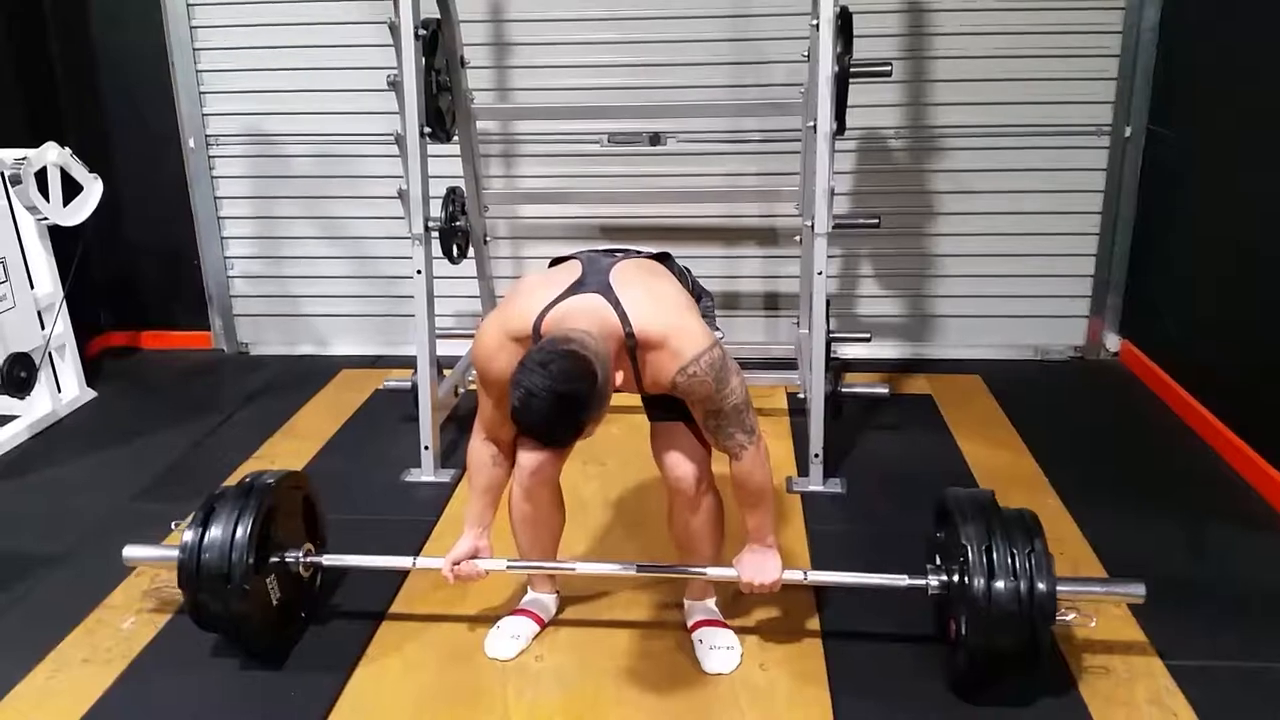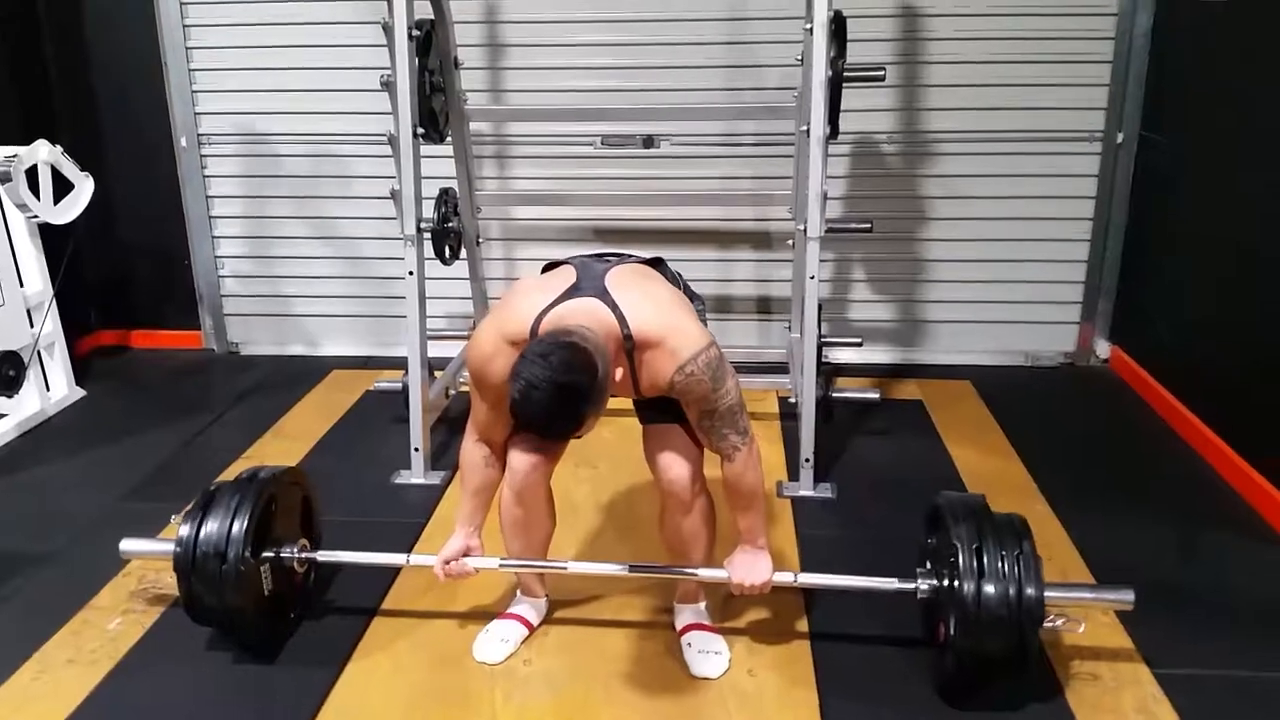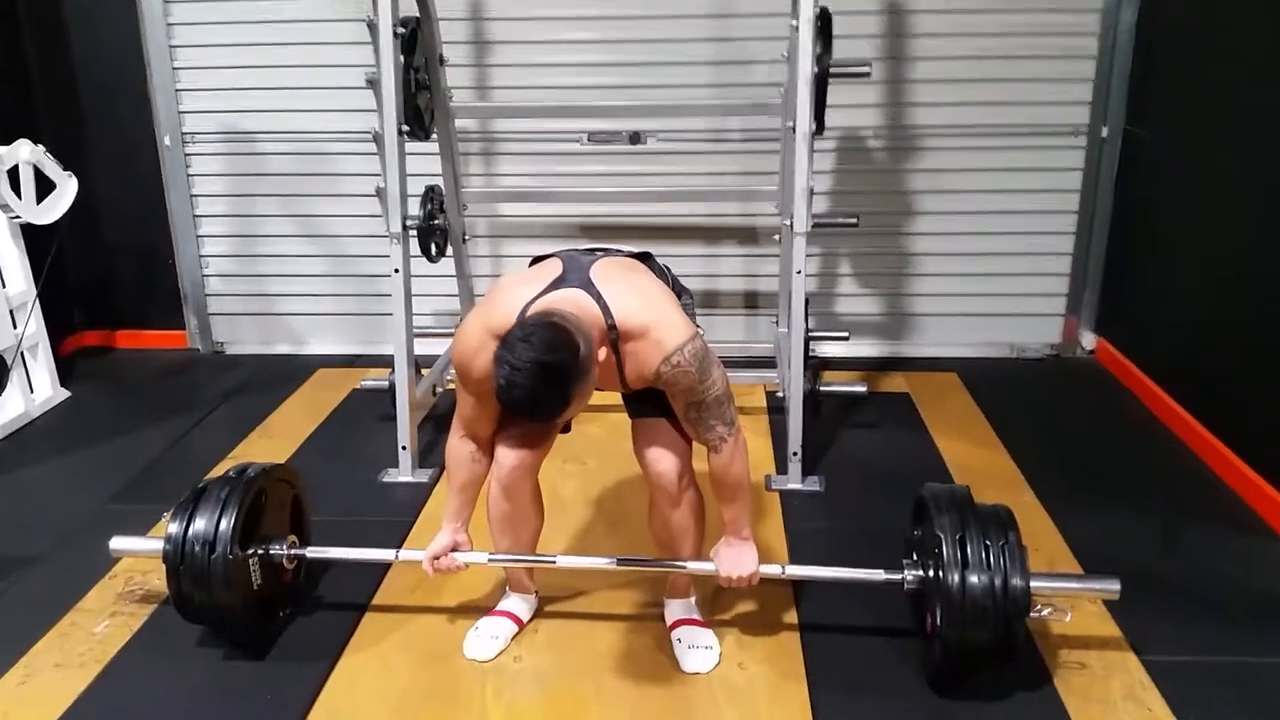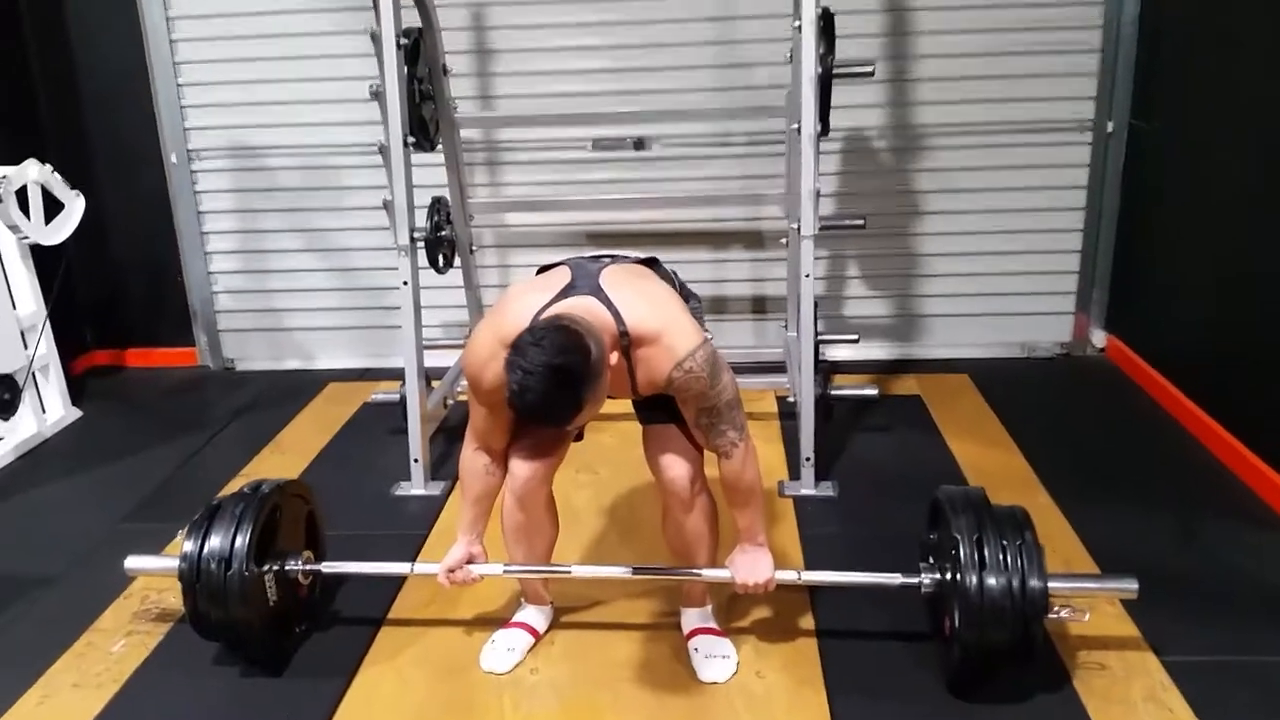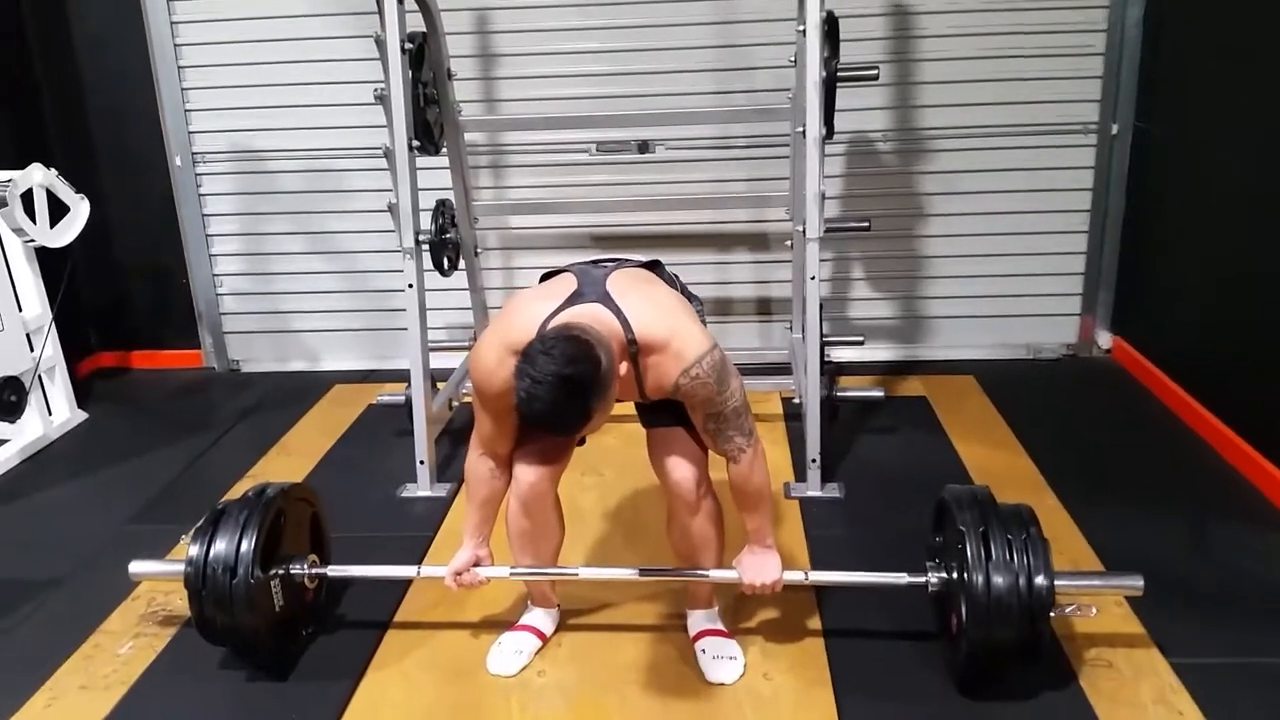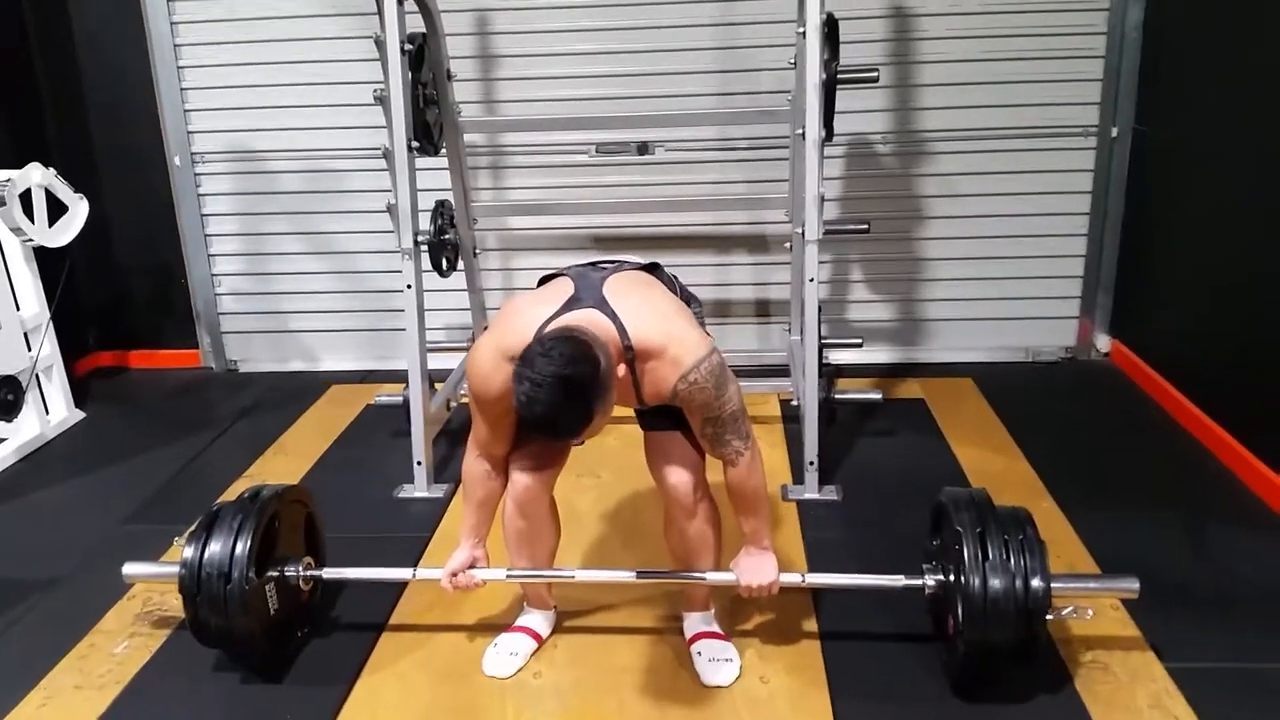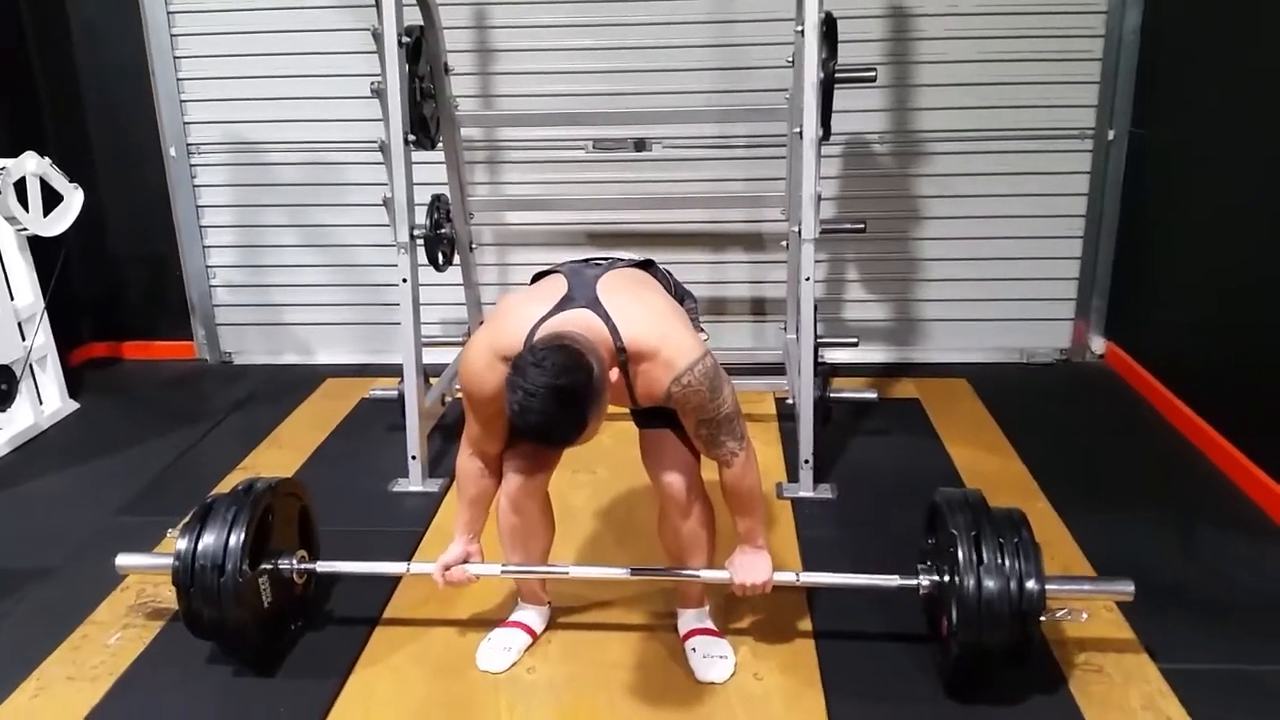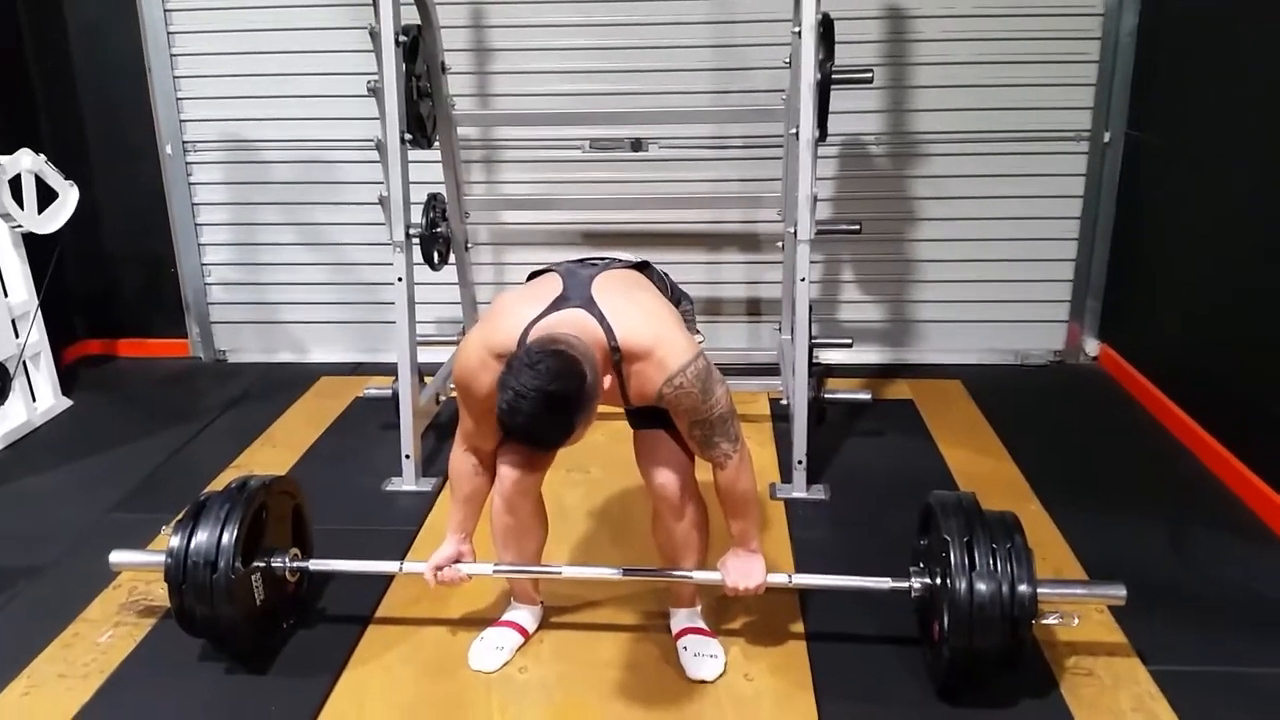
dt=0.3s
person 1, frame 1
left shoulder: (682, 350)
right shoulder: (501, 342)
left elbow: (744, 444)
right elbow: (492, 439)
left wrist: (761, 544)
right wrist: (475, 531)
left hip: (671, 324)
right hip: (565, 318)
left knee: (688, 474)
right knee: (532, 464)
left ankle: (701, 600)
right ankle: (540, 593)
person 1, frame 2
left shoulder: (679, 352)
right shoulder: (498, 345)
left elbow: (737, 445)
right elbow: (485, 440)
left wrist: (752, 545)
right wrist: (467, 530)
left hip: (657, 341)
right hip: (563, 316)
left knee: (680, 476)
right knee: (523, 467)
left ankle: (690, 603)
right ankle: (529, 597)
person 1, frame 3
left shoulder: (664, 342)
right shoulder: (482, 339)
left elbow: (723, 436)
right elbow: (471, 437)
left wrist: (737, 537)
right wrist: (454, 525)
left hip: (640, 334)
left knee: (669, 471)
right knee: (511, 462)
left ankle: (681, 600)
right ankle: (519, 593)
person 1, frame 4
left shoulder: (675, 349)
right shoulder: (492, 349)
left elbow: (733, 443)
right elbow: (484, 448)
left wrist: (752, 543)
right wrist: (469, 538)
left hip: (653, 339)
left knee: (682, 477)
right knee: (524, 473)
left ankle: (697, 608)
right ankle: (534, 604)
person 1, frame 5
left shoulder: (683, 354)
right shoulder: (498, 356)
left elbow: (741, 446)
right elbow: (489, 452)
left wrist: (760, 544)
right wrist: (474, 542)
left hip: (656, 345)
right hip: (554, 339)
left knee: (686, 479)
right knee: (529, 477)
left ankle: (703, 610)
right ankle: (541, 608)
person 1, frame 6
left shoulder: (680, 357)
right shoulder: (495, 361)
left elbow: (738, 450)
right elbow: (486, 454)
left wrist: (758, 546)
right wrist: (471, 542)
left hip: (656, 343)
left knee: (684, 483)
right knee: (524, 478)
left ankle: (699, 614)
right ankle: (536, 610)
person 1, frame 7
left shoulder: (673, 361)
right shoulder: (489, 360)
left elbow: (732, 451)
right elbow: (479, 451)
left wrist: (752, 545)
right wrist: (465, 537)
left hip: (654, 327)
left knee: (679, 482)
right knee: (518, 477)
left ankle: (694, 610)
right ankle: (531, 605)
person 1, frame 8
left shoulder: (668, 362)
right shoulder: (483, 357)
left elbow: (727, 452)
right elbow: (474, 449)
left wrist: (746, 548)
right wrist: (458, 537)
left knee: (671, 482)
right knee: (512, 476)
left ankle: (686, 610)
right ankle: (523, 605)
